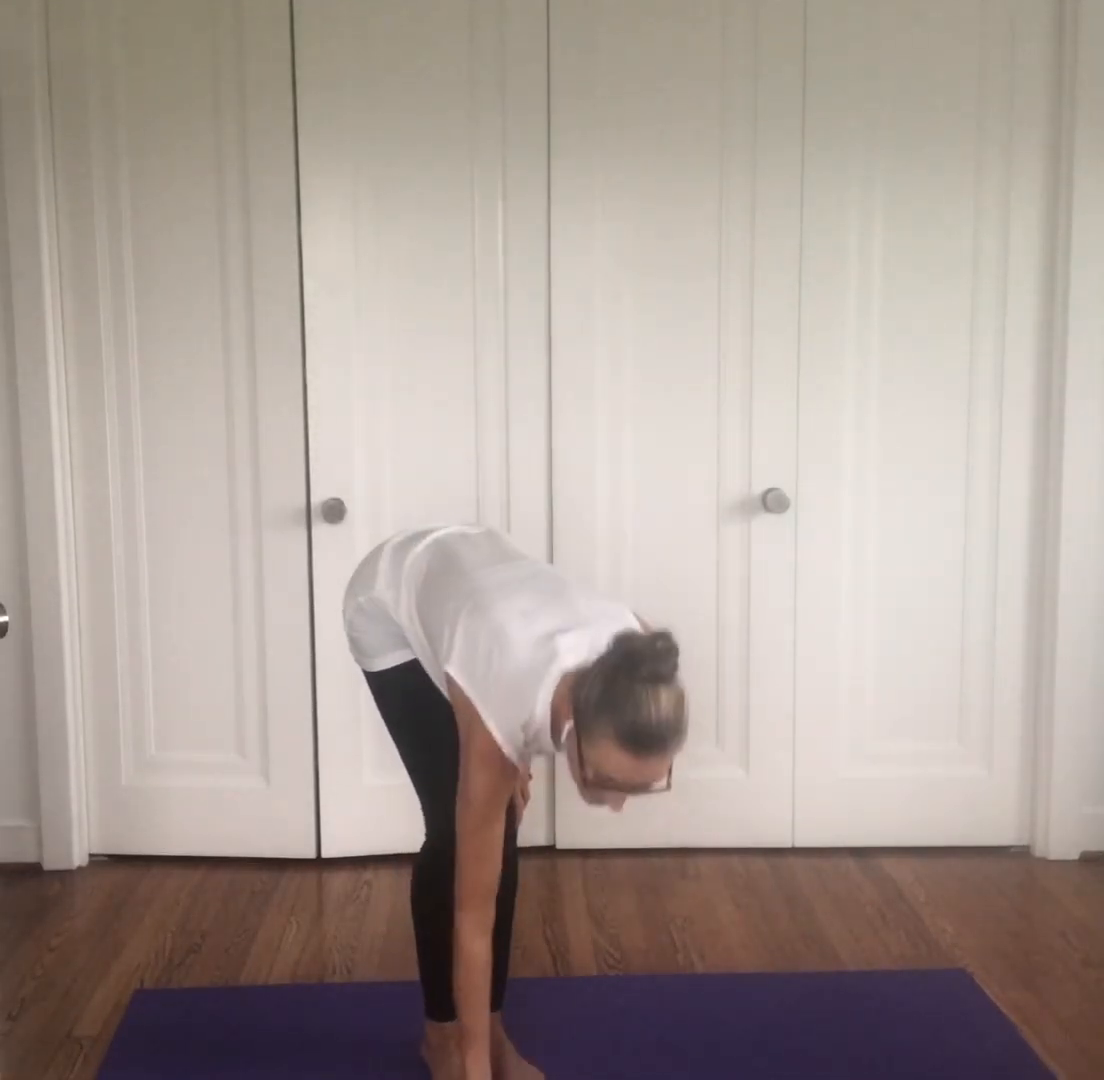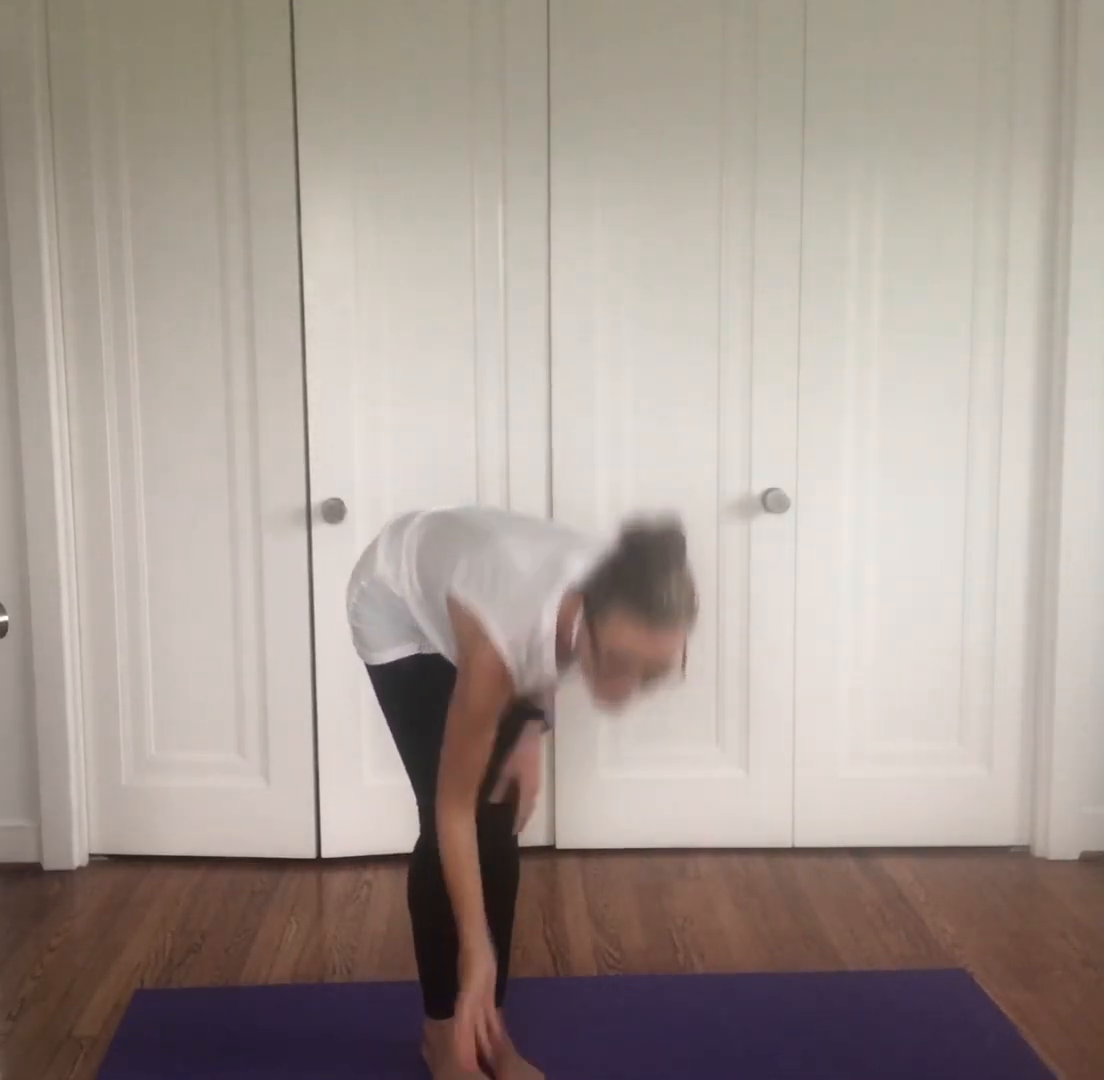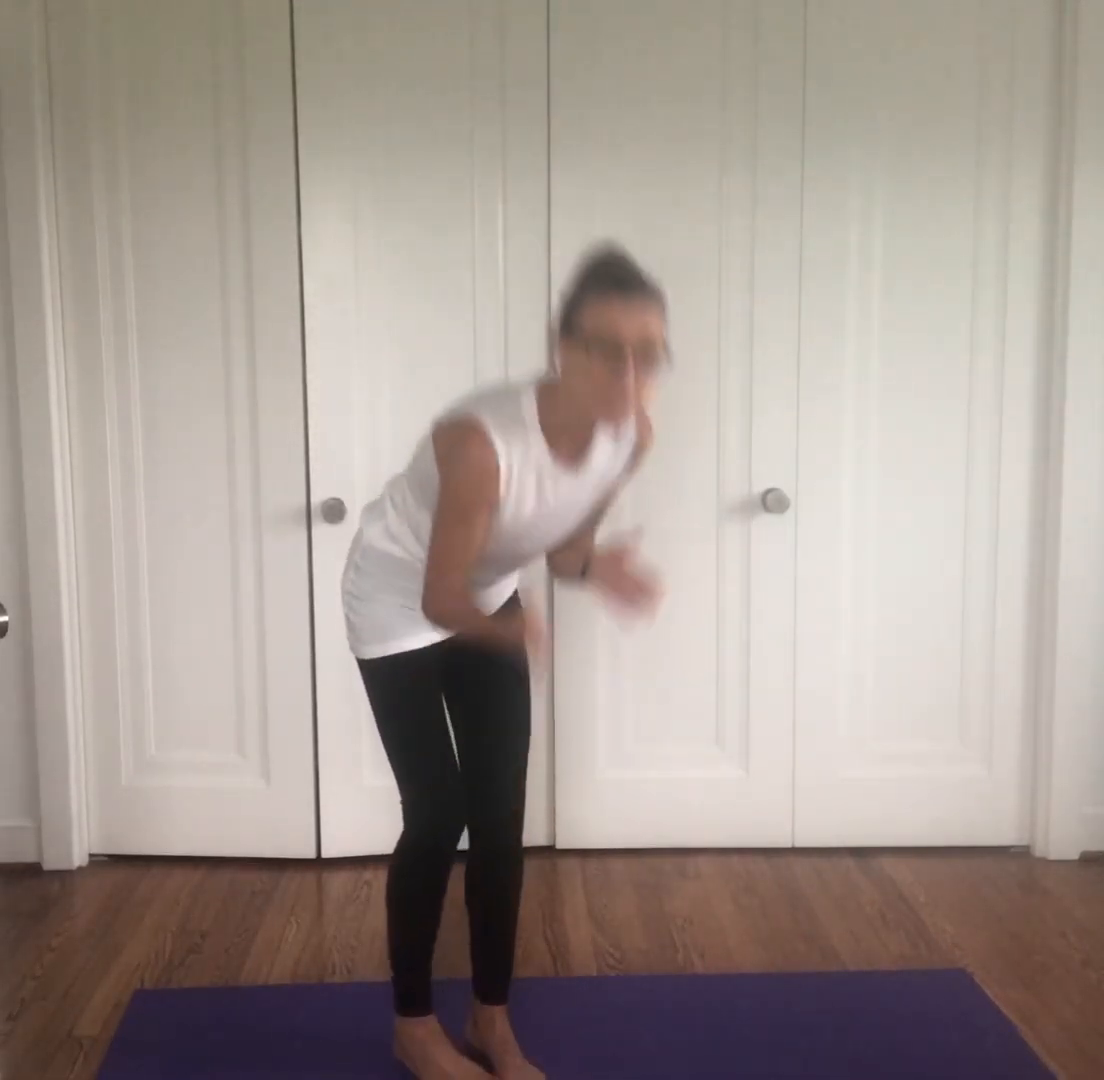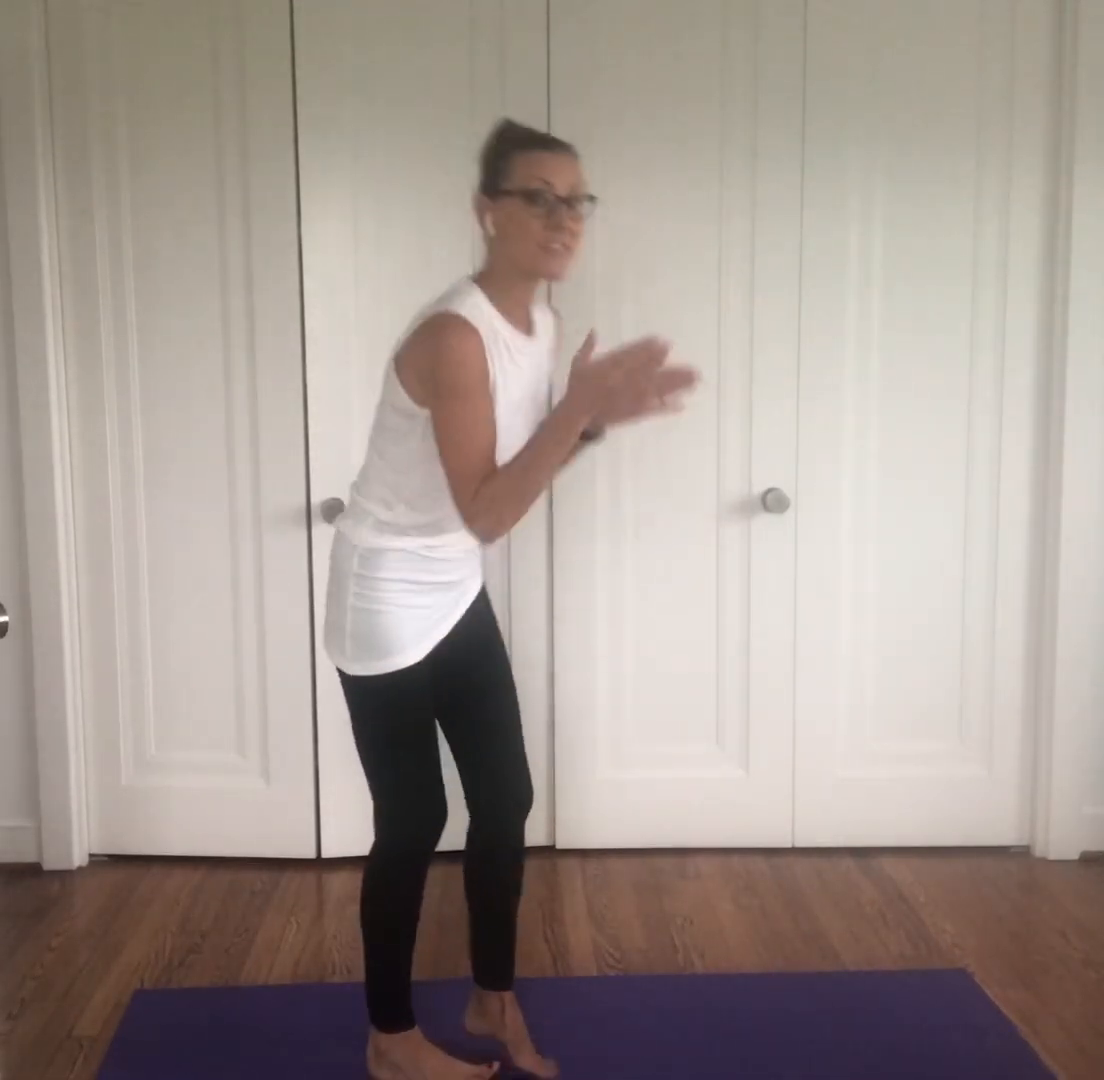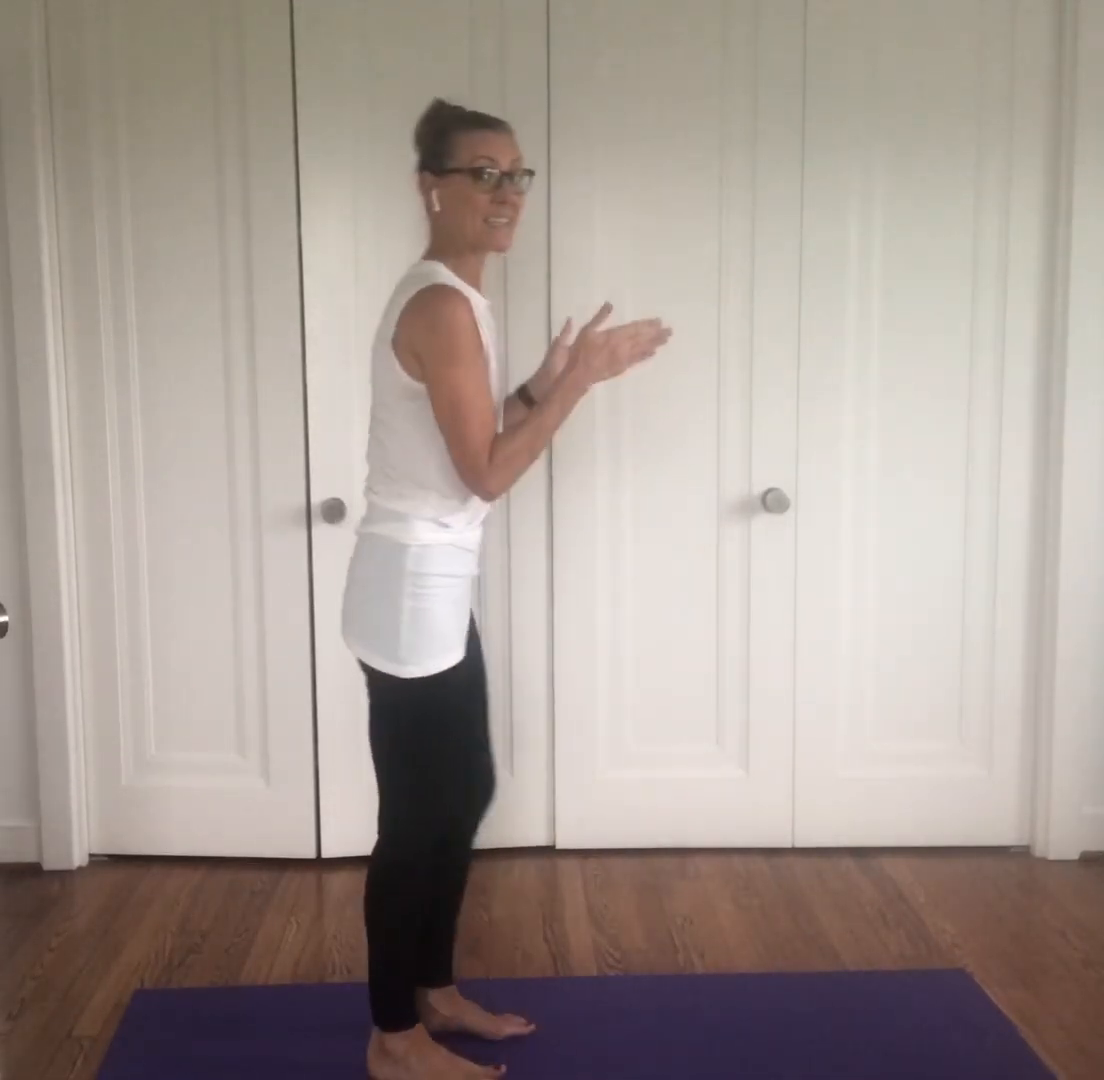
dt=0.3s
person 1, frame 1
left shoulder: (630, 666)
right shoulder: (500, 713)
right elbow: (472, 920)
right hip: (390, 610)
left knee: (499, 833)
right knee: (453, 830)
left ankle: (491, 1025)
right ankle: (441, 1029)
person 1, frame 2
right shoulder: (501, 636)
right elbow: (453, 808)
left wrist: (531, 723)
right wrist: (475, 970)
right hip: (400, 609)
left knee: (500, 826)
right knee: (466, 827)
left ankle: (491, 1024)
right ankle: (441, 1024)
person 1, frame 3
left shoulder: (630, 430)
right shoulder: (483, 441)
left elbow: (566, 542)
right elbow: (438, 603)
left wrist: (597, 571)
right wrist: (511, 628)
left hip: (486, 597)
right hip: (397, 602)
left knee: (502, 822)
right knee: (438, 818)
person 1, frame 4
left shoulder: (536, 323)
right shoulder: (454, 337)
right elbow: (485, 510)
left wrist: (598, 417)
right wrist: (578, 411)
left hip: (454, 594)
right hip: (388, 600)
left knee: (505, 797)
right knee: (412, 822)
left ankle: (494, 998)
person 1, frame 5
left shoulder: (453, 299)
right shoulder: (441, 307)
right elbow: (486, 473)
left wrist: (545, 382)
right wrist: (576, 379)
left hip: (436, 584)
right hip: (409, 591)
left knee: (466, 792)
right knee: (419, 817)
left ankle: (429, 988)
